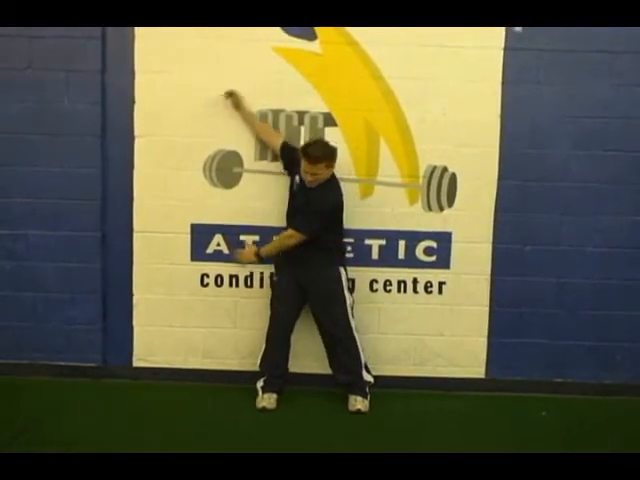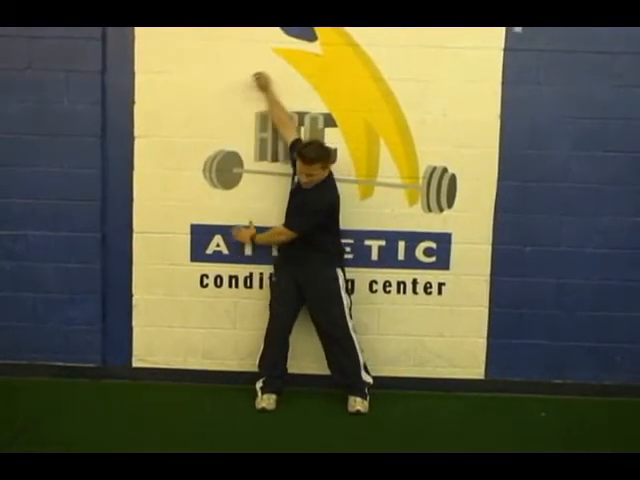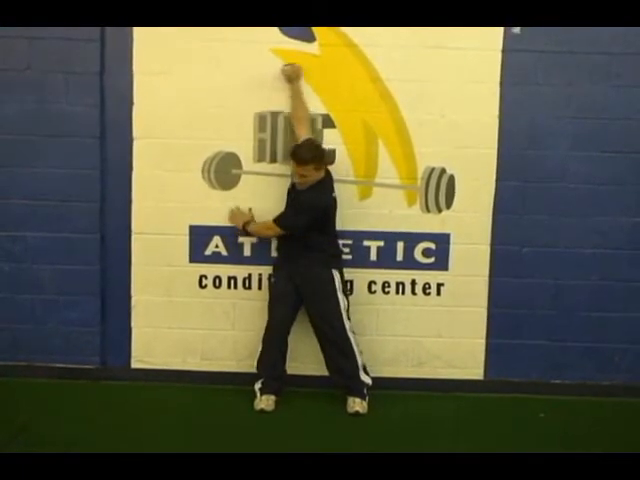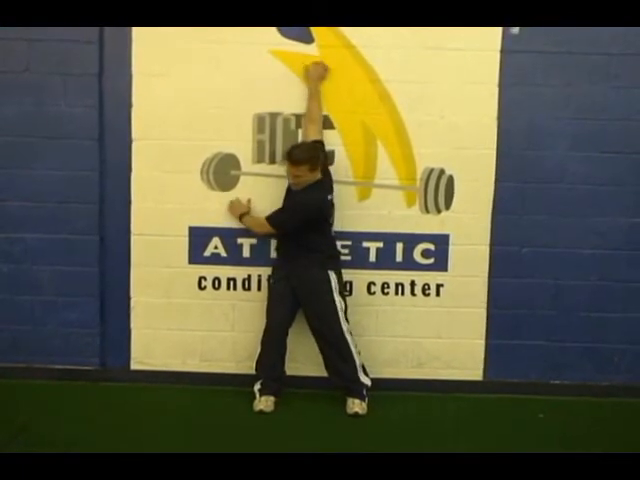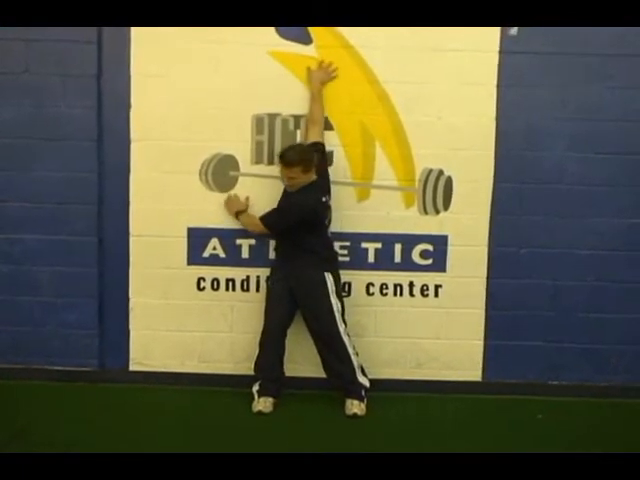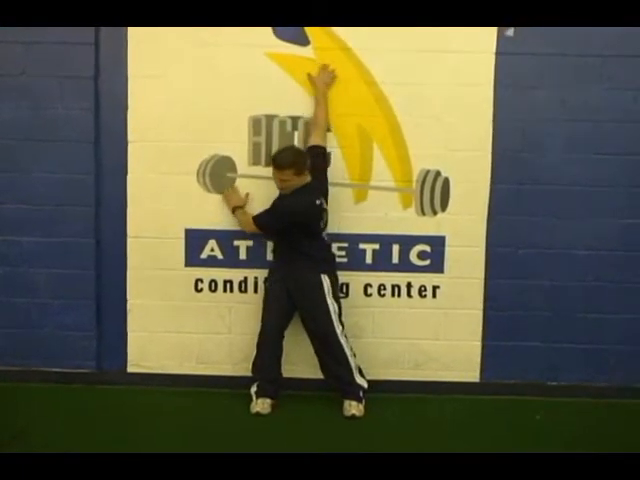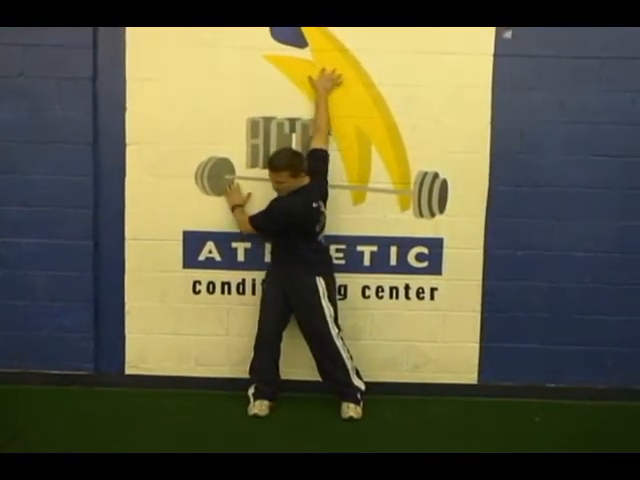
dt=0.2s
person 1, frame 1
left shoulder: (328, 198)
right shoulder: (300, 166)
left elbow: (292, 237)
right elbow: (272, 137)
left wrist: (257, 253)
right wrist: (241, 109)
left hip: (325, 268)
right hip: (291, 264)
left knee: (338, 328)
right knee: (279, 325)
left ankle: (358, 388)
right ankle: (270, 387)
person 1, frame 2
left shoulder: (323, 198)
right shoulder: (304, 164)
left elbow: (284, 233)
right elbow: (286, 127)
left wrist: (251, 237)
right wrist: (267, 92)
left hip: (323, 269)
right hip: (289, 264)
left knee: (337, 329)
right knee: (277, 326)
left ankle: (358, 389)
right ankle: (269, 387)
person 1, frame 3
left shoulder: (316, 199)
right shoulder: (308, 163)
left elbow: (273, 229)
right elbow: (302, 124)
left wrist: (245, 223)
right wrist: (294, 85)
left hip: (320, 270)
right hip: (288, 265)
left knee: (335, 330)
right knee: (276, 327)
left ankle: (357, 390)
right ankle: (268, 388)
person 1, frame 4
left shoulder: (308, 201)
right shoulder: (315, 165)
left elbow: (265, 226)
right elbow: (313, 124)
left wrist: (242, 214)
right wrist: (312, 86)
left hip: (318, 272)
right hip: (287, 267)
left knee: (333, 331)
right knee: (274, 328)
left ankle: (357, 390)
right ankle: (267, 389)
person 1, frame 5
left shoulder: (300, 203)
right shoulder: (317, 168)
left elbow: (259, 226)
right elbow: (315, 126)
left wrist: (238, 211)
right wrist: (315, 88)
left hip: (316, 273)
right hip: (285, 268)
left knee: (331, 332)
right knee: (272, 329)
left ankle: (355, 391)
right ankle: (266, 390)
person 1, frame 6
left shoulder: (291, 205)
right shoulder: (317, 171)
left elbow: (252, 225)
right elbow: (318, 131)
left wrist: (236, 206)
right wrist: (321, 91)
left hip: (313, 275)
right hip: (283, 271)
left knee: (328, 334)
right knee: (270, 331)
left ankle: (354, 392)
right ankle: (264, 391)
person 1, frame 7
left shoulder: (287, 207)
right shoulder: (317, 174)
left elbow: (248, 225)
right elbow: (321, 135)
left wrist: (236, 205)
right wrist: (321, 95)
left hip: (311, 277)
right hip: (280, 273)
left knee: (325, 336)
right knee: (267, 333)
left ankle: (351, 394)
right ankle: (262, 393)
